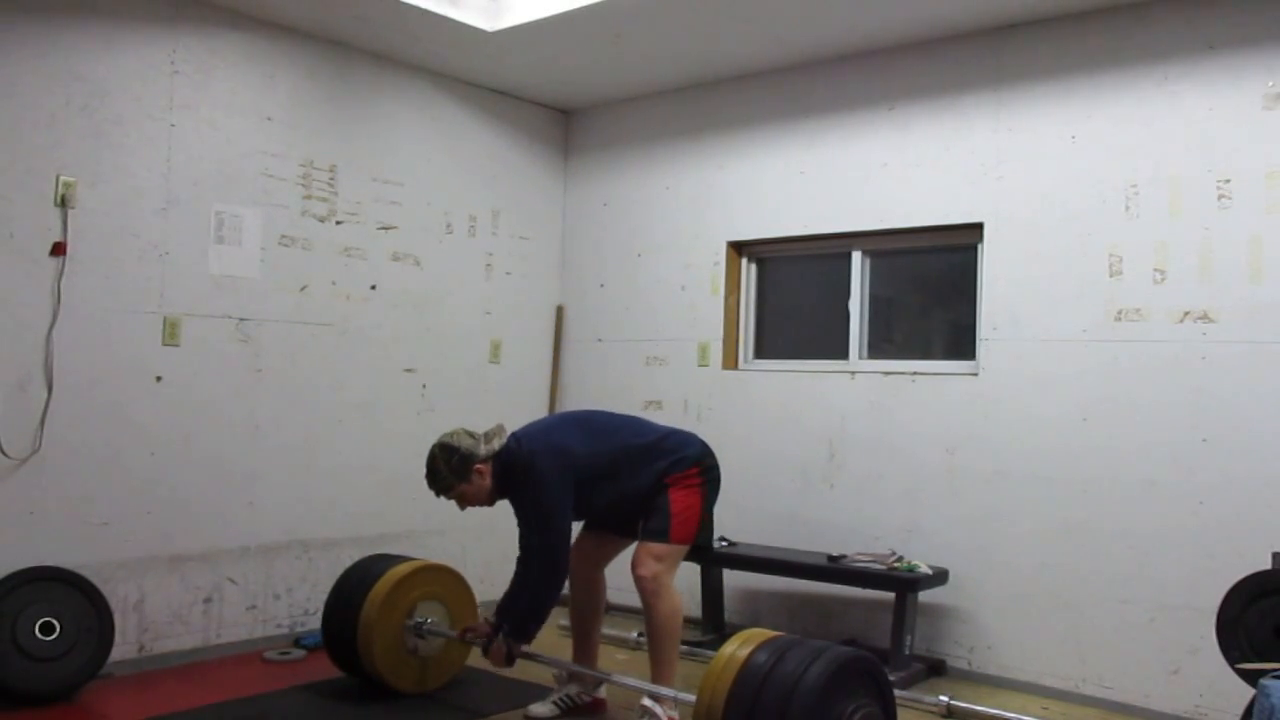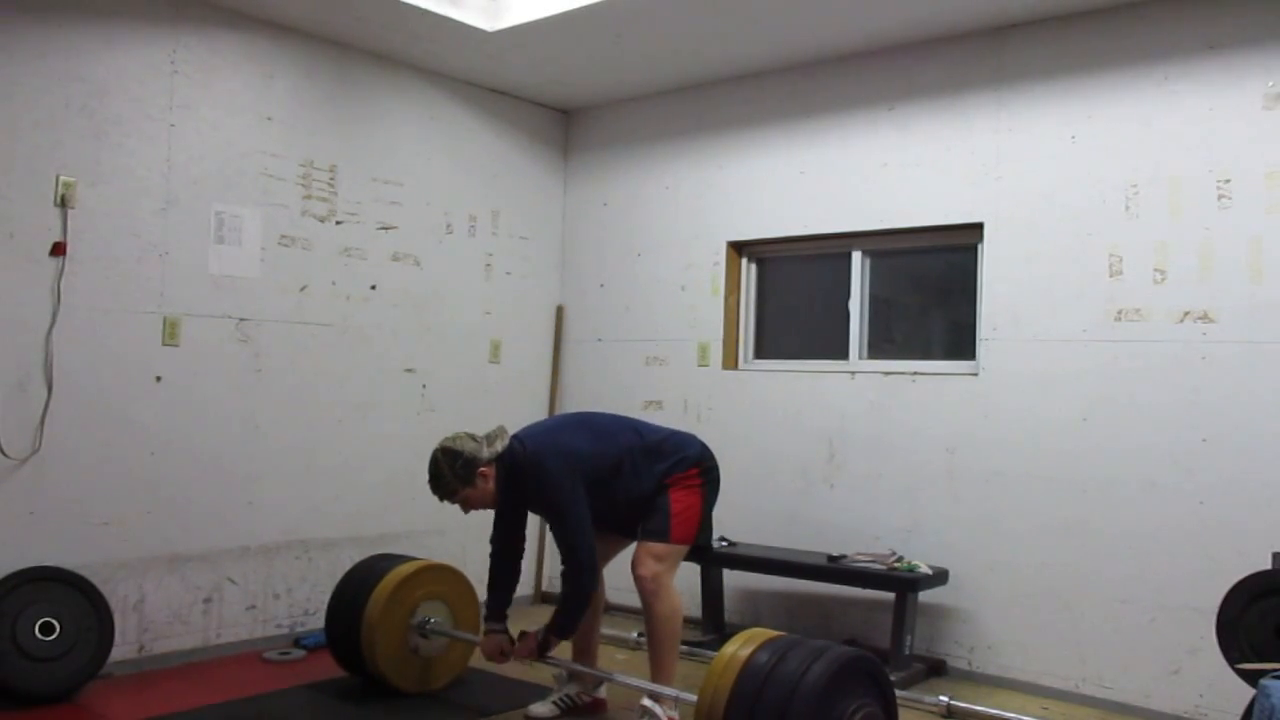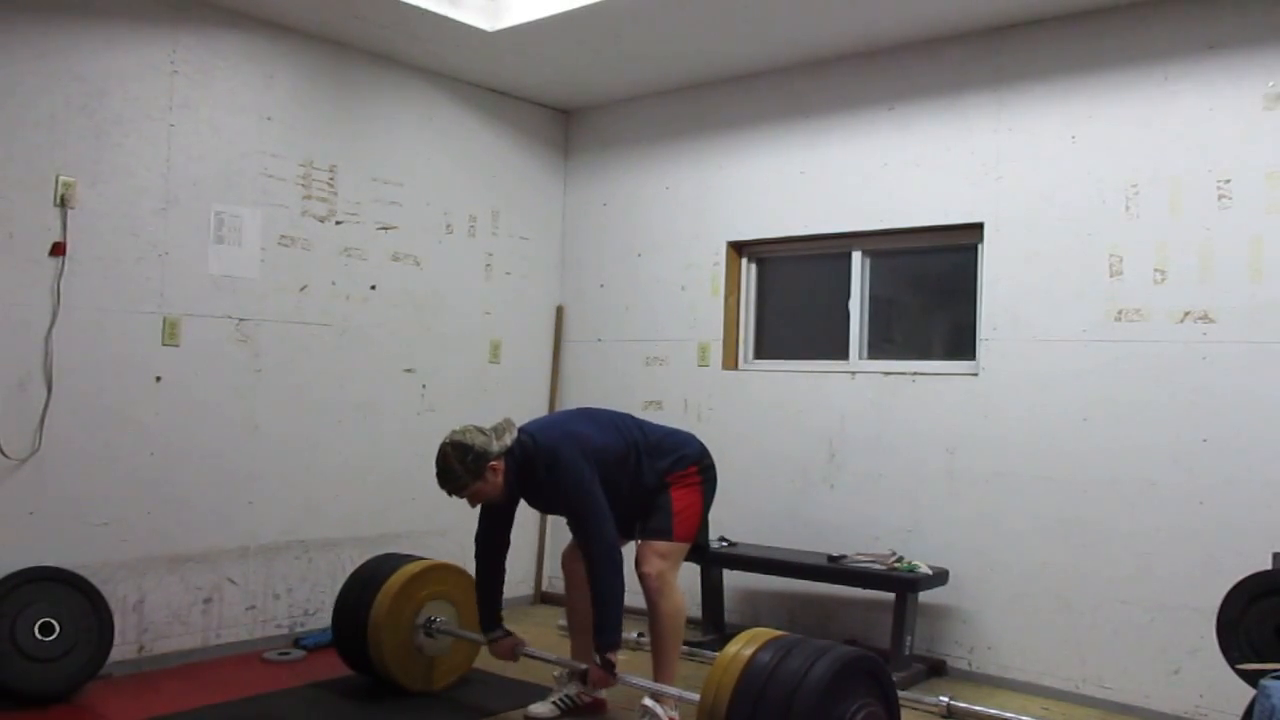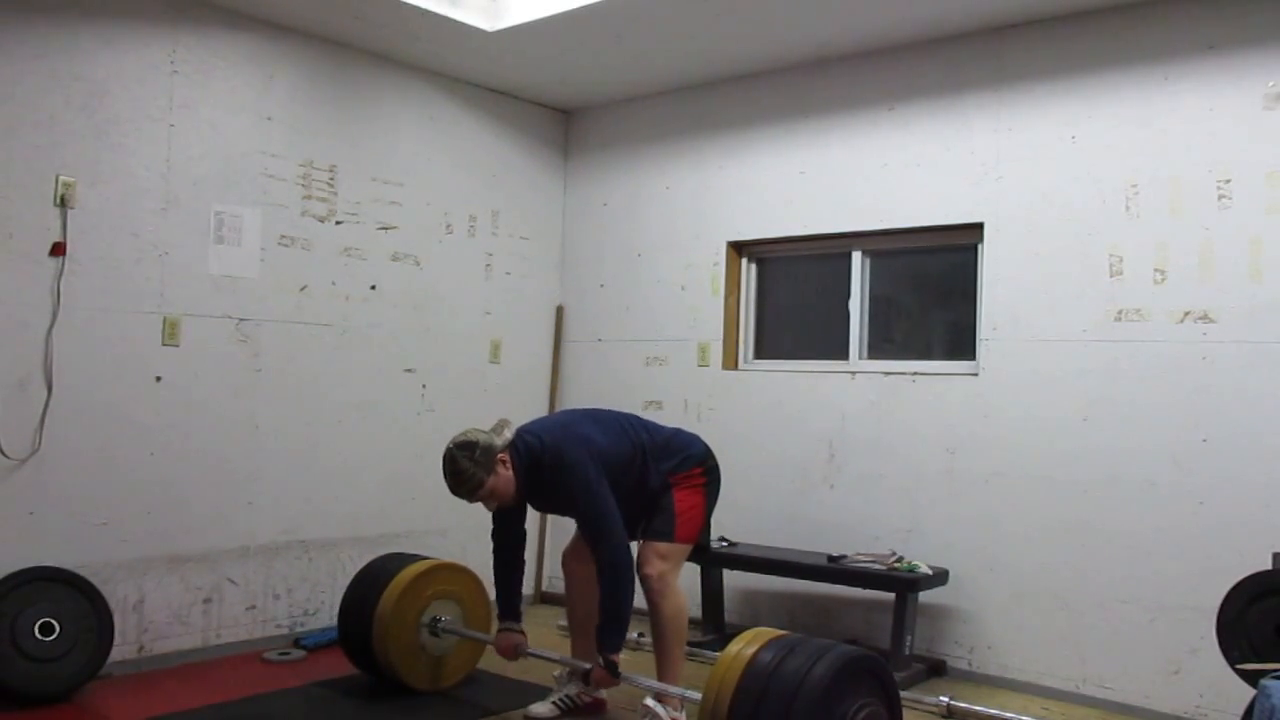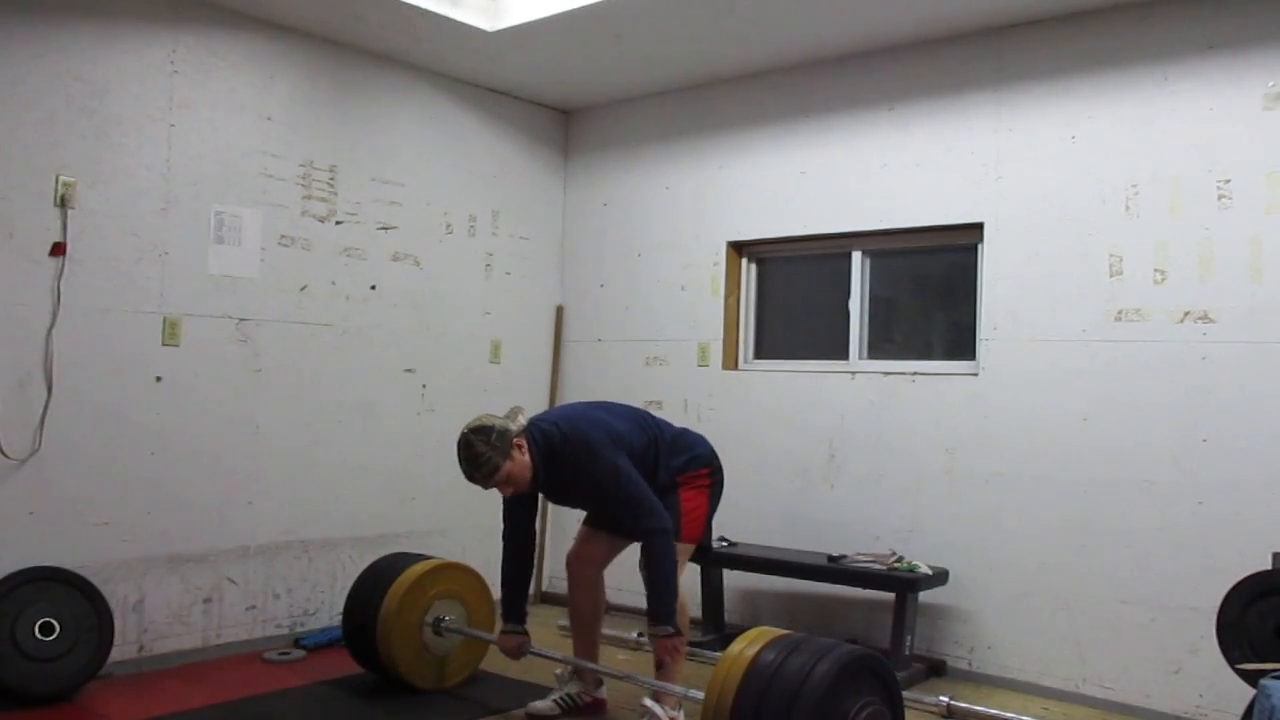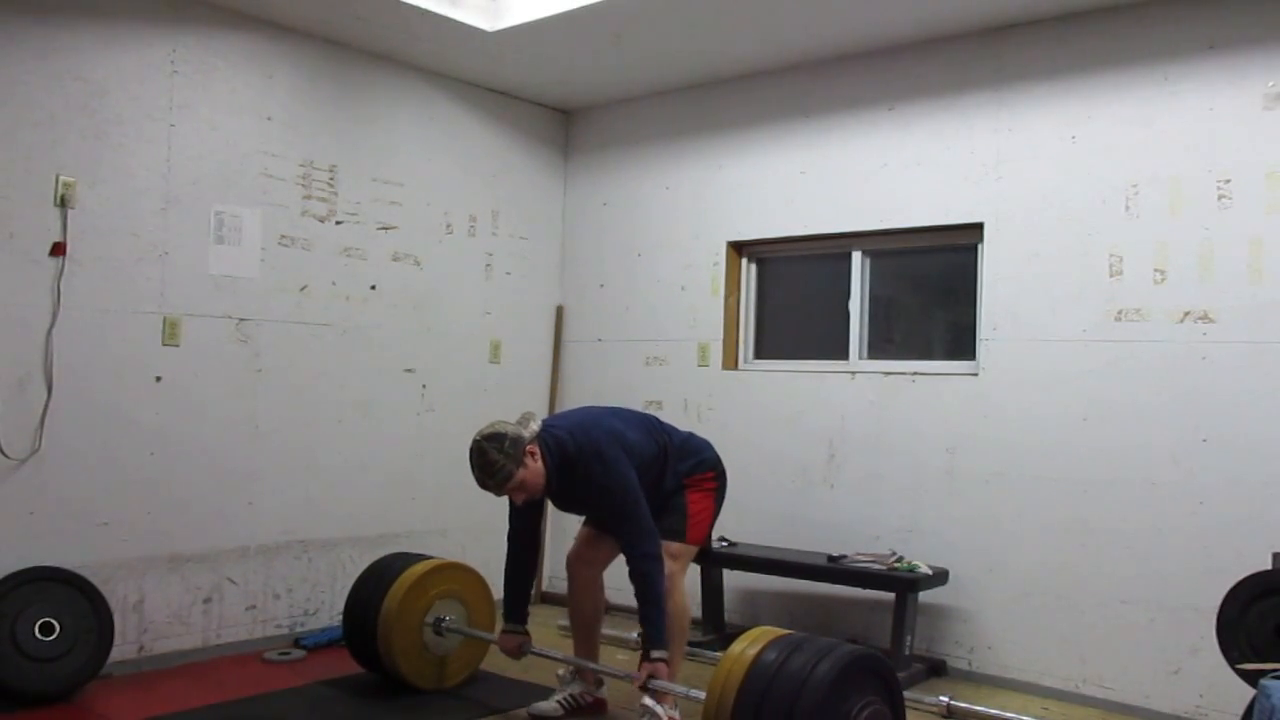
dt=0.3s
person 1, frame 1
left shoulder: (539, 469)
right shoulder: (515, 462)
left elbow: (550, 565)
right elbow: (536, 554)
left wrist: (514, 637)
right wrist: (498, 621)
left hip: (682, 470)
right hip: (638, 478)
left knee: (649, 572)
right knee: (582, 561)
right ankle: (585, 686)
person 1, frame 2
left shoulder: (547, 469)
right shoulder: (510, 467)
left elbow: (584, 562)
right elbow: (507, 550)
left wrist: (549, 638)
right wrist: (494, 625)
left hip: (682, 471)
right hip: (635, 483)
left knee: (649, 573)
right knee: (576, 560)
right ankle: (585, 688)
person 1, frame 3
left shoulder: (559, 462)
right shoulder: (510, 462)
left elbow: (604, 553)
right elbow: (490, 546)
left wrist: (606, 651)
right wrist: (493, 630)
left hip: (680, 471)
right hip: (633, 482)
left knee: (653, 571)
right knee: (575, 562)
right ankle: (583, 687)
person 1, frame 4
left shoulder: (566, 462)
right shoulder: (514, 463)
left elbow: (614, 553)
right elbow: (507, 545)
left wrist: (607, 653)
right wrist: (508, 622)
left hip: (683, 472)
right hip: (634, 481)
left knee: (655, 573)
right knee: (576, 562)
right ankle: (585, 687)
person 1, frame 5
left shoulder: (584, 447)
right shoulder: (523, 459)
left elbow: (656, 526)
right elbow: (518, 541)
left wrist: (664, 624)
right wrist: (513, 623)
left hip: (688, 472)
right hip: (636, 479)
left knee: (660, 573)
right knee: (581, 561)
right ankle: (586, 686)
person 1, frame 6
left shoulder: (597, 458)
right shoulder: (522, 466)
left elbow: (643, 553)
right elbow: (522, 544)
left wrist: (654, 650)
right wrist: (513, 624)
left hip: (691, 475)
right hip: (641, 479)
left knee: (665, 572)
right knee: (581, 562)
right ankle: (587, 687)
